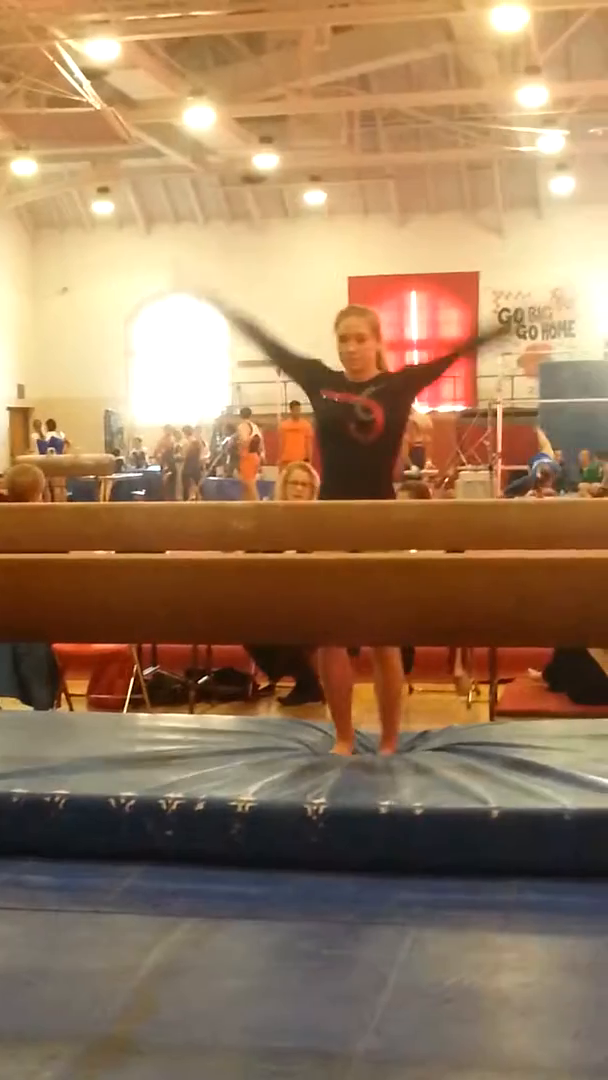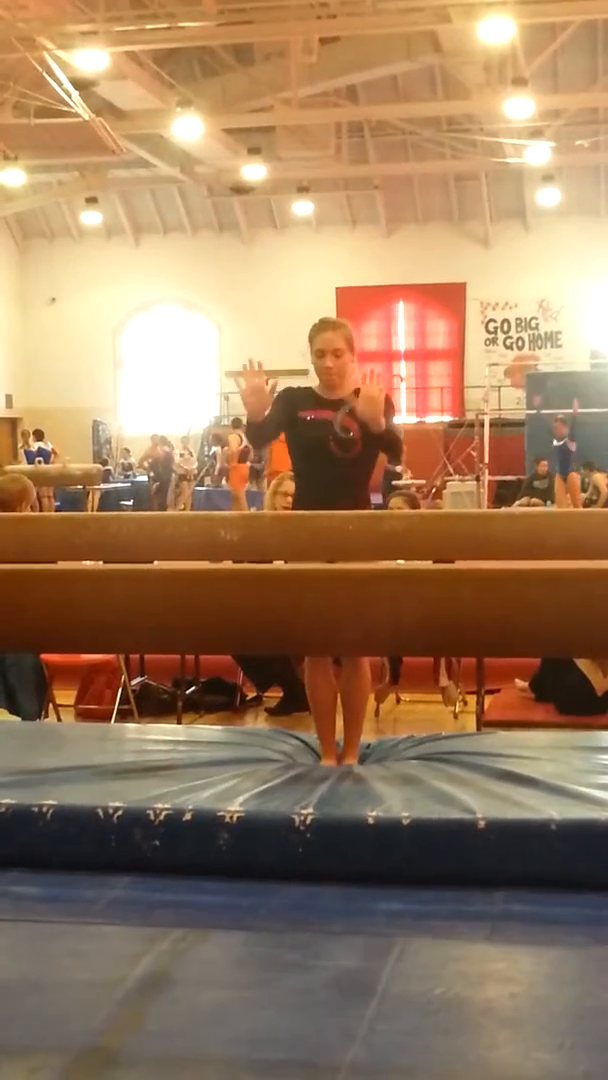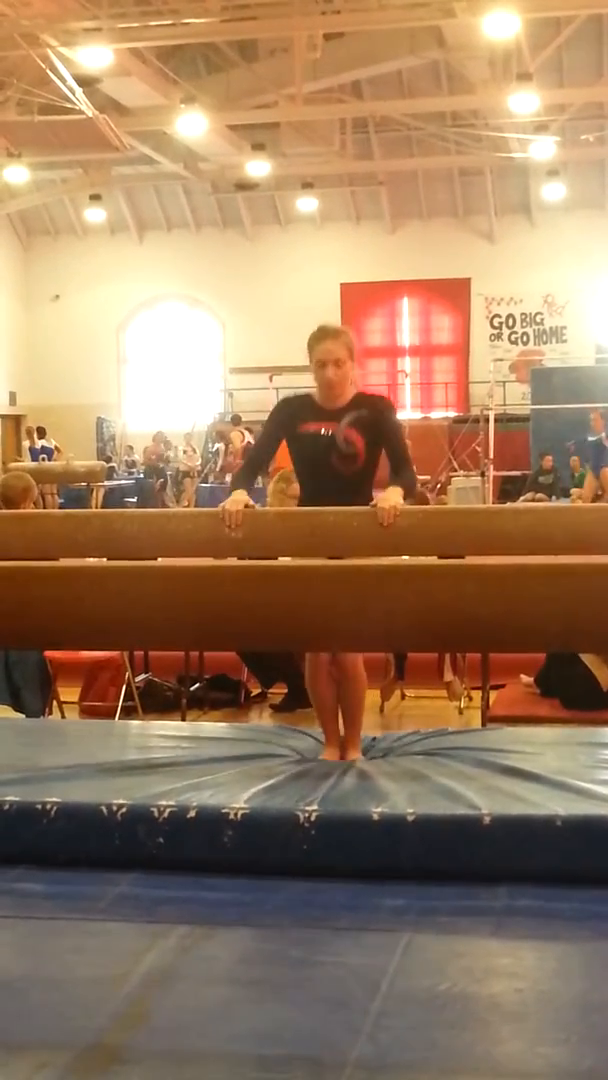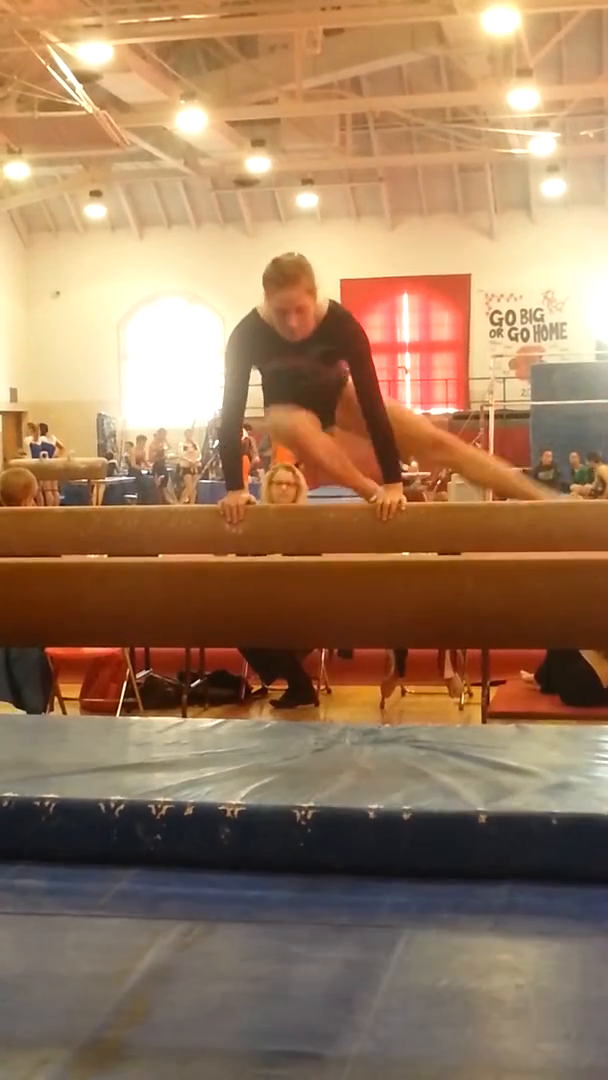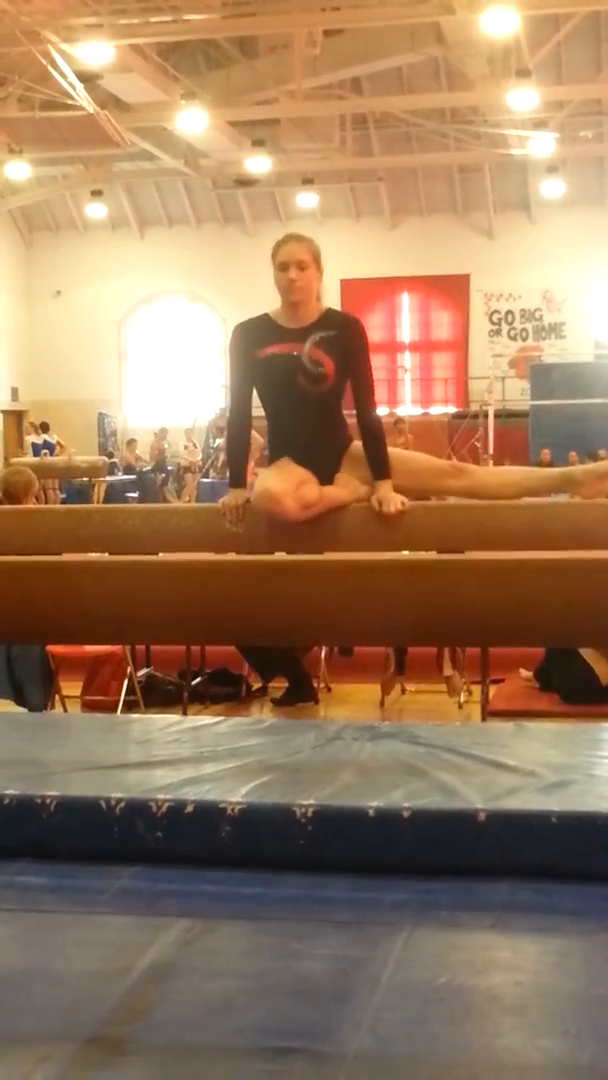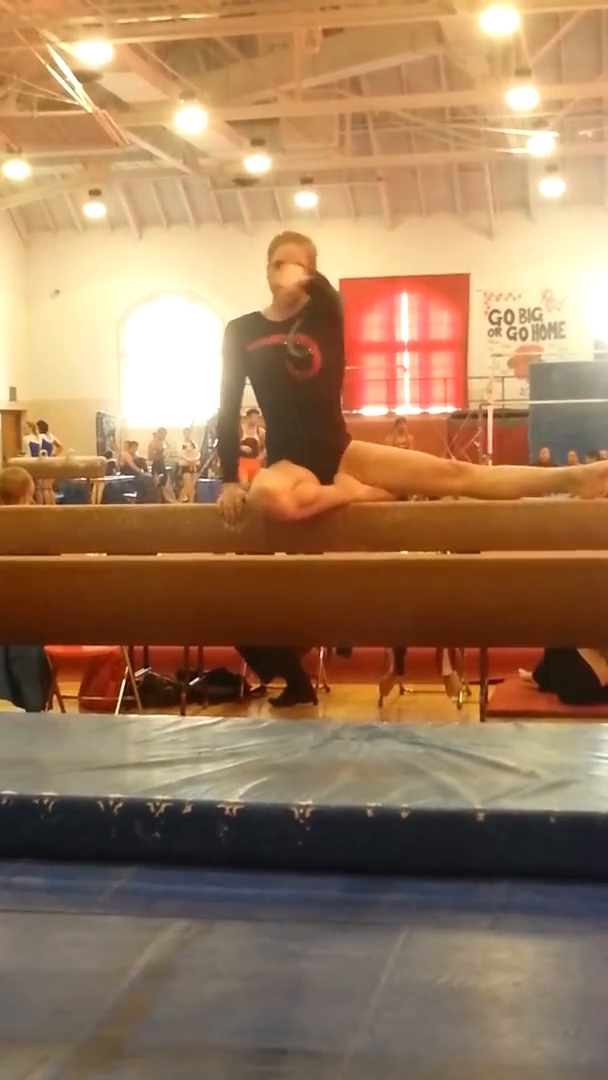
dt=0.7s
person 1, frame 1
left shoulder: (397, 385)
right shoulder: (321, 380)
left elbow: (452, 355)
right elbow: (274, 350)
left wrist: (512, 326)
right wrist: (220, 306)
left knee: (382, 641)
left ankle: (388, 744)
right ankle: (341, 738)
person 1, frame 2
left shoulder: (372, 402)
right shoulder: (292, 401)
left elbow: (394, 452)
right elbow: (258, 439)
left wrist: (377, 421)
right wrist: (253, 408)
right knee: (315, 647)
left ankle: (351, 752)
right ankle: (327, 751)
person 1, frame 3
left shoulder: (375, 410)
right shoulder: (291, 410)
left elbow: (406, 472)
right elbow: (252, 462)
left wrist: (397, 492)
right wrist: (237, 492)
left knee: (349, 658)
right knee: (319, 658)
left ankle: (353, 745)
right ankle: (331, 744)
person 1, frame 4
left shoulder: (340, 322)
right shoulder: (248, 336)
left elbow: (371, 403)
right elbow: (231, 412)
left wrist: (393, 483)
right wrist: (234, 487)
left hip: (336, 395)
right hip: (289, 407)
left knee: (435, 441)
right knee: (294, 429)
left ankle: (540, 499)
right ankle: (374, 493)
person 1, frame 5
left shoulder: (345, 328)
right shoulder: (248, 335)
left elbow: (366, 410)
right elbow: (238, 413)
left wrist: (385, 482)
right wrist: (236, 485)
left hip: (343, 452)
right hip: (291, 461)
left knee: (454, 474)
right knee: (273, 499)
left ankle: (574, 478)
right ankle: (356, 491)
person 1, frame 6
left shoulder: (324, 312)
right shoulder: (241, 331)
left elbow: (325, 293)
right elbow: (229, 409)
left wrist: (301, 278)
right wrist: (230, 482)
left hip: (338, 450)
right hip: (289, 460)
left knee: (453, 473)
right knee: (268, 495)
left ankle: (573, 478)
right ankle: (355, 492)
